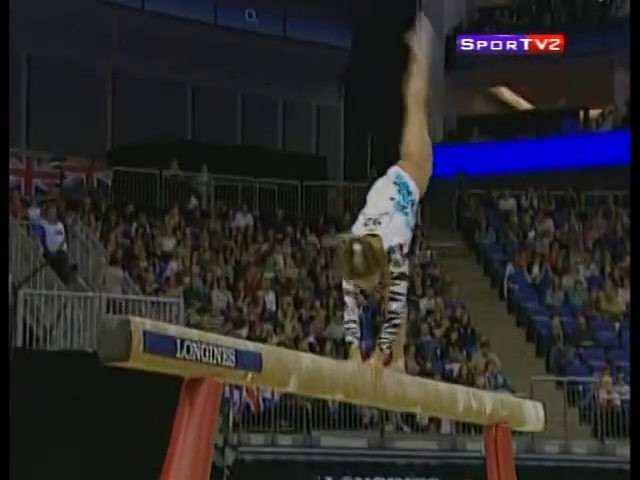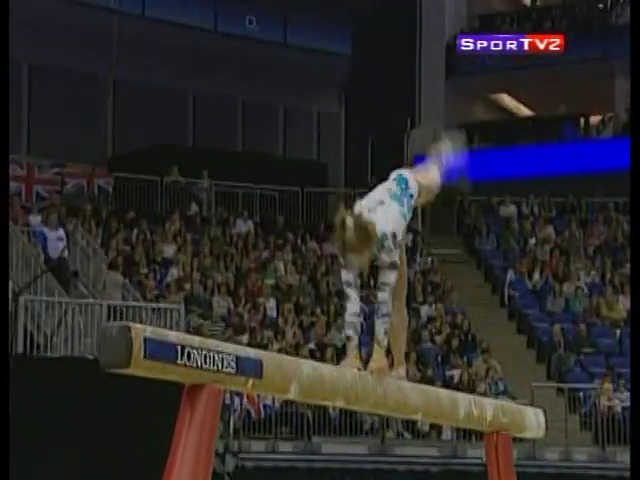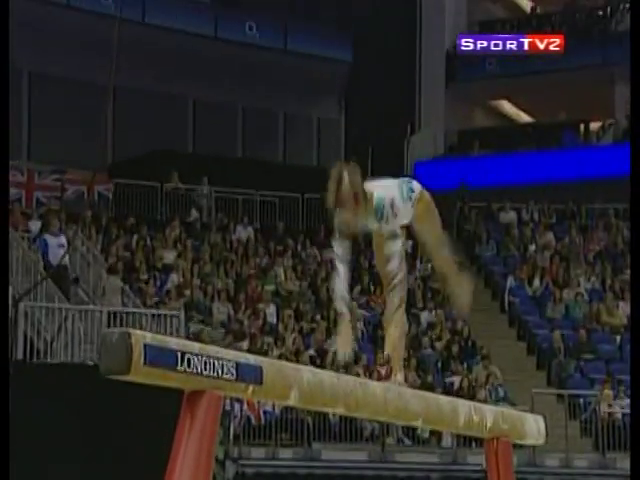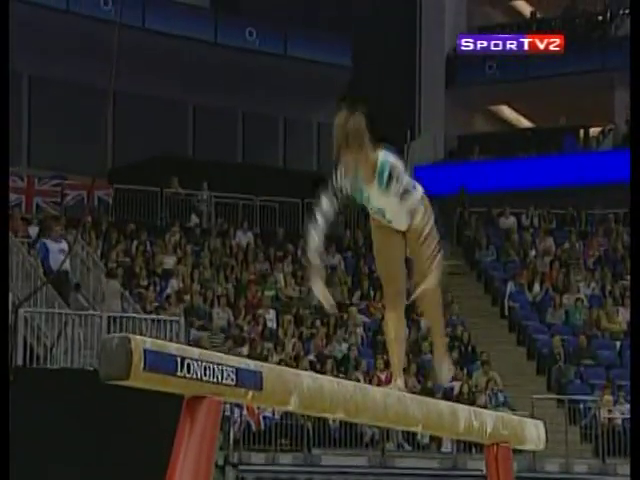
dt=0.1s
person 1, frame 1
left shoulder: (394, 249)
right shoulder: (354, 255)
left elbow: (396, 303)
right elbow: (351, 309)
left wrist: (381, 353)
right wrist: (354, 351)
left hip: (406, 183)
right hip: (388, 191)
right ankle: (399, 355)
person 1, frame 2
left shoulder: (385, 234)
right shoulder: (351, 241)
left elbow: (385, 296)
right elbow: (351, 297)
left wrist: (379, 348)
right wrist: (352, 349)
right knee: (397, 292)
left ankle: (448, 151)
right ankle: (400, 366)
person 1, frame 3
left shoulder: (384, 205)
right shoulder: (345, 214)
left elbow: (395, 267)
right elbow: (340, 269)
right wrist: (344, 329)
left hip: (413, 206)
right hip: (385, 227)
left knee: (438, 256)
right knee: (392, 294)
left ankle: (460, 281)
right ankle: (398, 374)
person 1, frame 4
left shoulder: (389, 165)
right shoulder: (343, 174)
left elbow: (416, 208)
right elbow: (320, 219)
left wrist: (433, 272)
right wrist: (315, 273)
left hip: (415, 219)
right hip: (385, 224)
left knee: (427, 295)
right knee: (394, 301)
left ankle: (441, 354)
right ankle: (398, 377)
